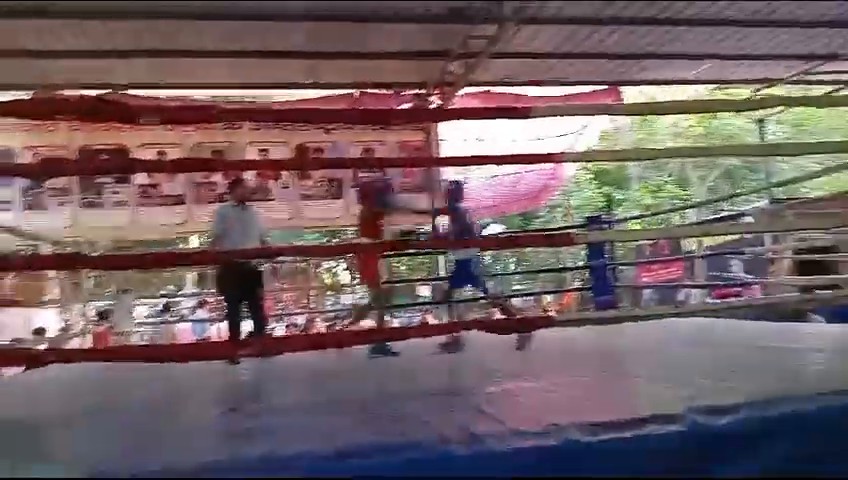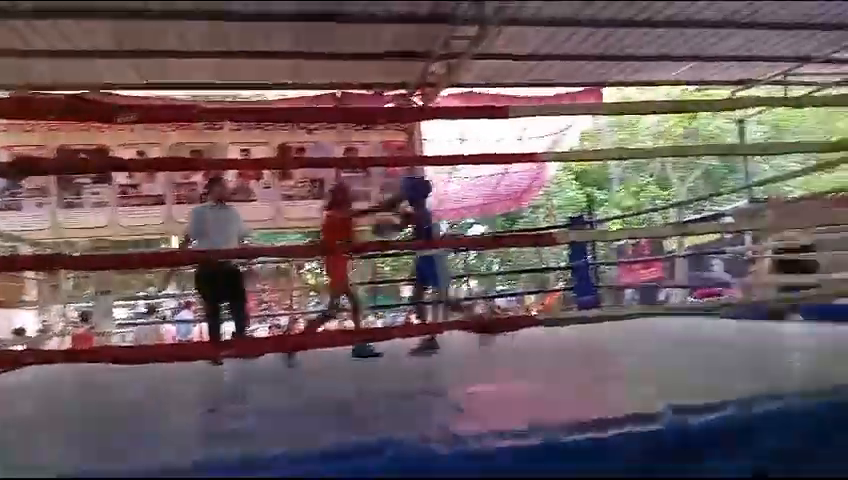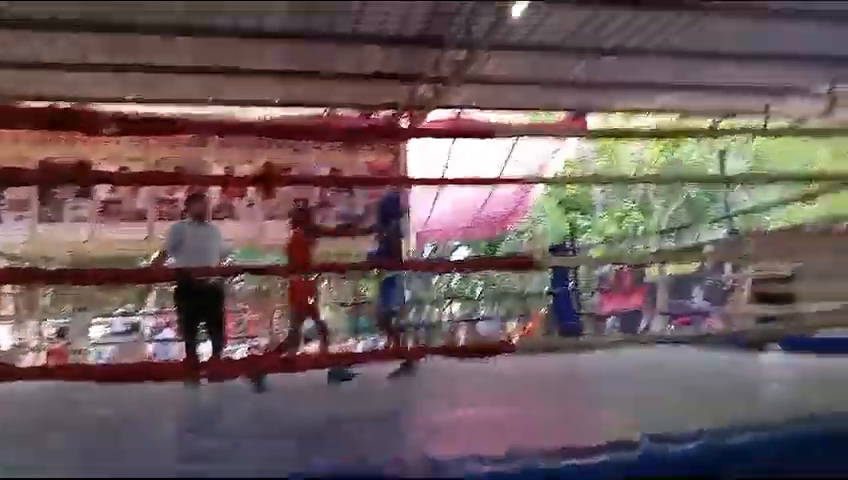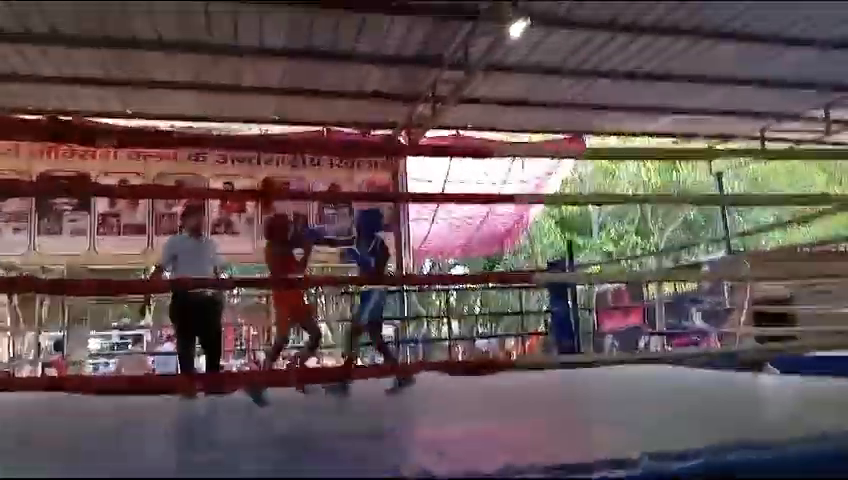
dt=0.1s
person 1, frame 1
left shoulder: (254, 214)
right shoulder: (223, 212)
left elbow: (263, 241)
right elbow: (215, 241)
left hip: (251, 267)
right hip: (231, 268)
left knee: (257, 308)
right knee: (233, 311)
right ankle: (235, 346)
person 1, frame 2
left shoulder: (232, 212)
right shoulder: (200, 212)
left elbow: (241, 239)
right elbow: (188, 239)
left hip: (231, 267)
right hip: (210, 267)
left knee: (239, 307)
right knee: (213, 310)
person 1, frame 3
left shoulder: (213, 230)
right shoulder: (179, 229)
left elbow: (221, 257)
right elbow: (163, 256)
left wrist: (222, 282)
left hip: (211, 286)
right hip: (189, 286)
left knee: (217, 327)
right knee: (190, 330)
right ankle: (193, 369)
person 1, frame 4
left shoulder: (209, 243)
right shoulder: (175, 242)
left elbow: (217, 272)
right elbow: (159, 270)
left wrist: (219, 297)
right wrist: (147, 296)
left hip: (207, 300)
right hip: (184, 299)
left knee: (213, 341)
right knee: (186, 344)
person 2, frame 1
left shoulder: (372, 211)
right shoulder: (370, 210)
left hip: (369, 257)
right hip: (368, 258)
left knee: (380, 298)
right knee: (380, 298)
left ankle: (379, 344)
person 2, frame 2
left shoulder: (332, 216)
right shoulder: (342, 214)
left hip: (337, 261)
right hip: (337, 261)
left knee: (355, 302)
right knee: (333, 309)
left ankle: (360, 345)
person 2, frame 3
left shoulder: (298, 235)
right shoulder: (304, 233)
left hip: (303, 286)
right hip: (300, 287)
left knee: (322, 327)
right knee: (295, 337)
left ankle: (335, 370)
person 2, frame 4
left shoulder: (286, 247)
right shoulder: (274, 248)
right wrist: (307, 249)
left hip: (296, 295)
right hip: (285, 296)
left knee: (315, 334)
right knee: (282, 341)
left ankle: (298, 367)
right ankle: (257, 385)
person 3, frame 1
left shoulder: (458, 212)
right shoulder: (456, 212)
left hip: (468, 260)
right hip: (461, 261)
left knee: (490, 297)
right knee: (446, 298)
right ankle: (455, 339)
person 3, frame 2
left shoulder: (421, 212)
right shoulder: (418, 211)
left hip: (432, 257)
right hip: (423, 258)
left knee: (443, 299)
right knee: (417, 299)
right ankle: (430, 339)
person 3, frame 3
left shoulder: (393, 229)
right shoulder: (381, 228)
left hip: (394, 278)
right hip: (388, 279)
left knee: (384, 320)
right knee: (385, 321)
right ankle: (408, 361)
person 3, frame 4
left shoulder: (379, 244)
right shoulder: (358, 241)
left hip: (374, 293)
right hip: (369, 292)
left knee: (353, 333)
right knee: (376, 338)
left ankle: (344, 381)
right ankle: (402, 376)
